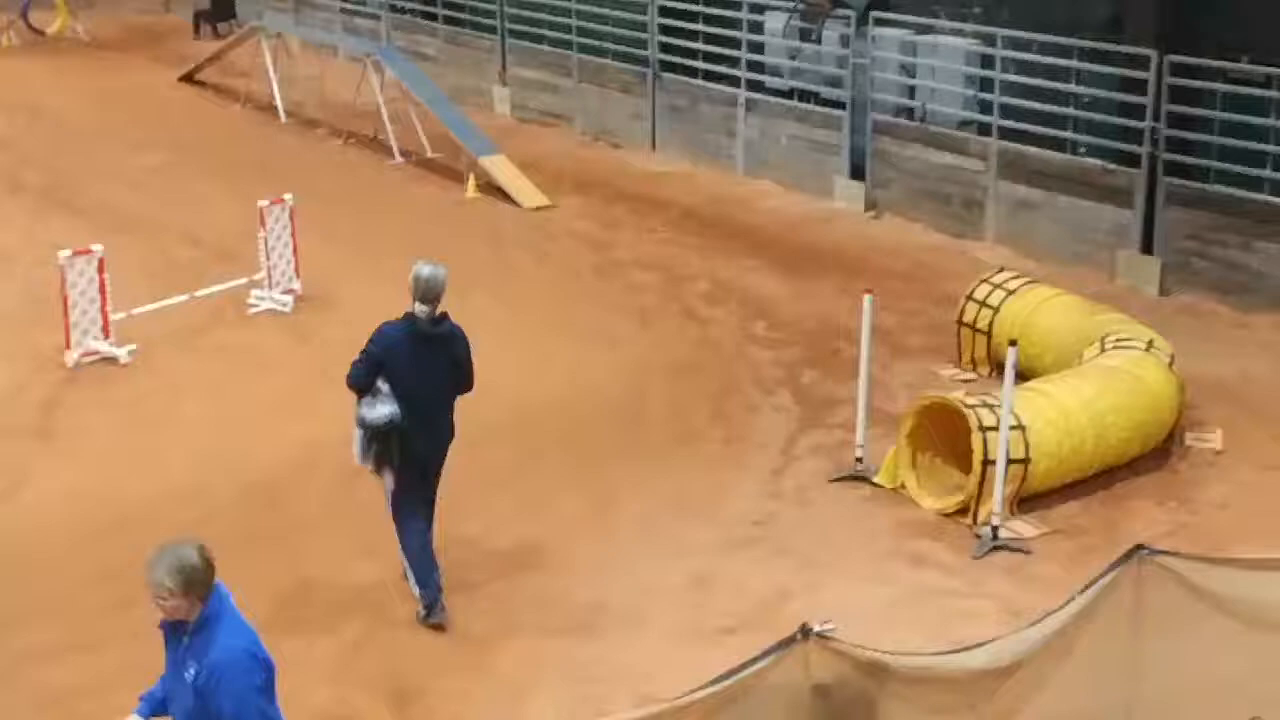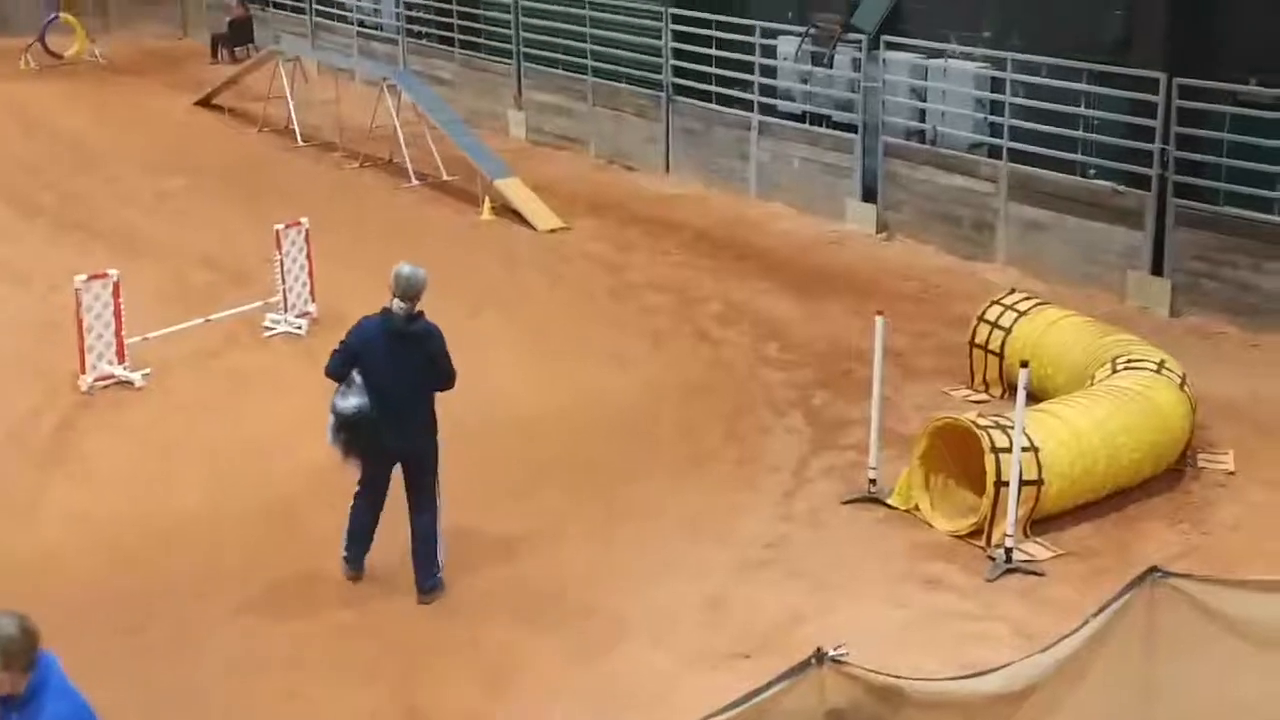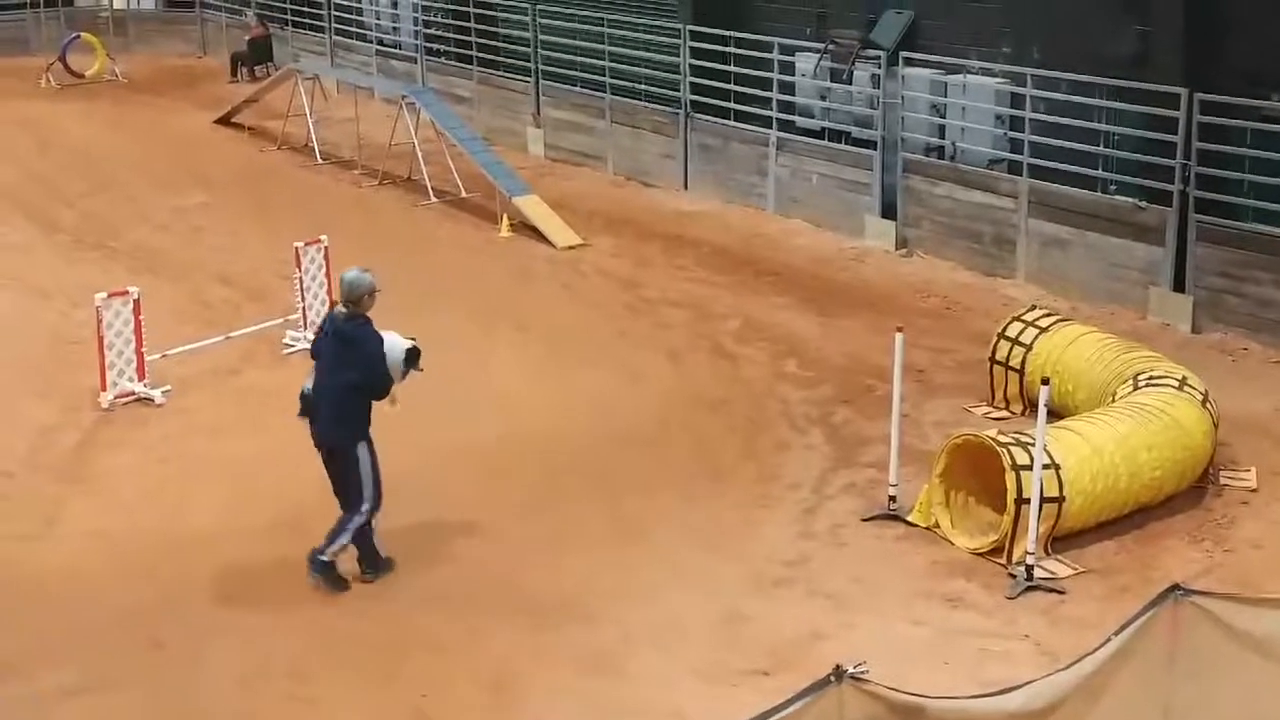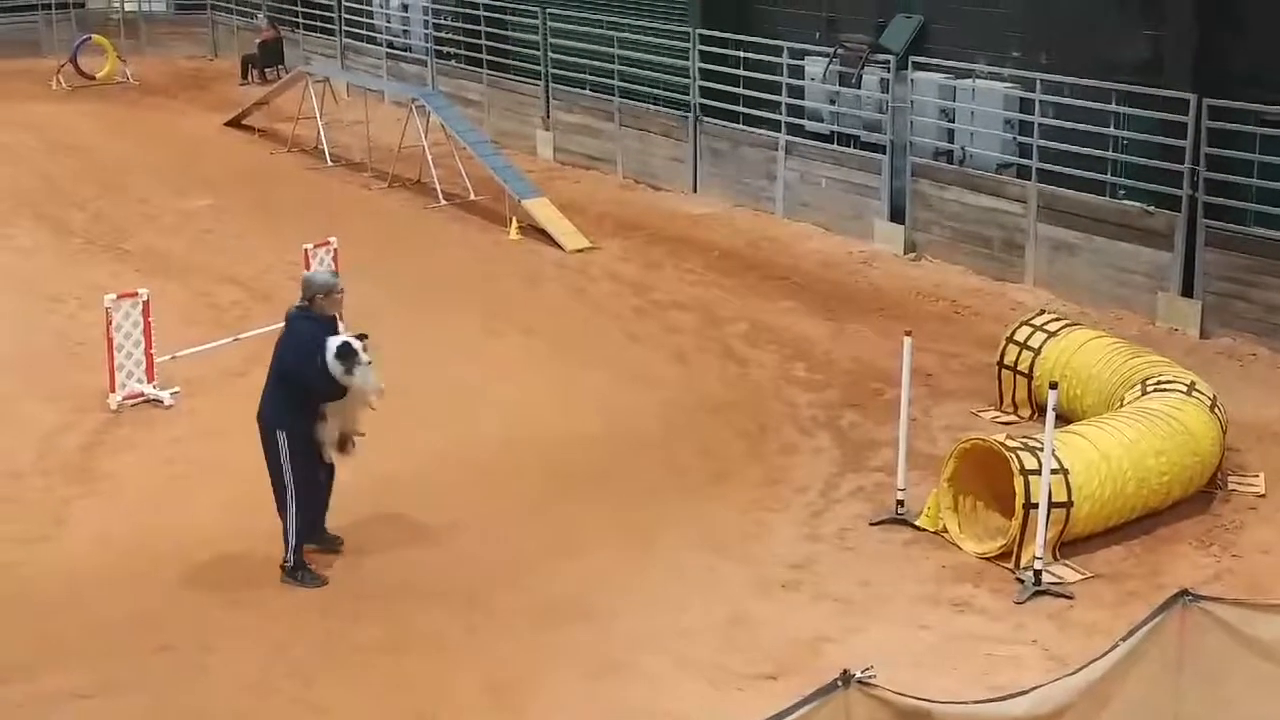
dt=0.5s
person 1, frame 1
left shoulder: (389, 335)
right shoulder: (454, 336)
left elbow: (357, 380)
right elbow: (465, 384)
left wrist: (381, 386)
left hip: (400, 439)
right hip: (438, 437)
left knee: (409, 516)
right knee: (423, 506)
left ankle: (431, 598)
right ankle: (422, 573)
person 1, frame 2
left shoulder: (366, 329)
right shoulder: (429, 334)
left elbow: (334, 370)
right elbow: (446, 381)
left hip: (376, 432)
right hip: (419, 434)
left knee: (369, 493)
right knee: (424, 505)
left ankle: (353, 562)
right ankle: (429, 582)
person 1, frame 3
left shoulder: (331, 324)
right shoulder: (367, 338)
left elbow: (317, 353)
right elbow: (379, 389)
right wrist: (390, 373)
left hip: (323, 424)
right hip: (348, 430)
left knee: (353, 495)
right knee: (367, 500)
left ankle: (371, 561)
right ankle: (323, 559)
person 1, frame 4
left shoulder: (322, 323)
right shoulder: (305, 333)
left elbow: (321, 373)
right elbow: (318, 386)
right wrist: (344, 387)
left hip: (301, 415)
right hip: (282, 419)
left knee: (321, 471)
right knee: (295, 491)
left ankle: (314, 532)
right ankle: (293, 565)
